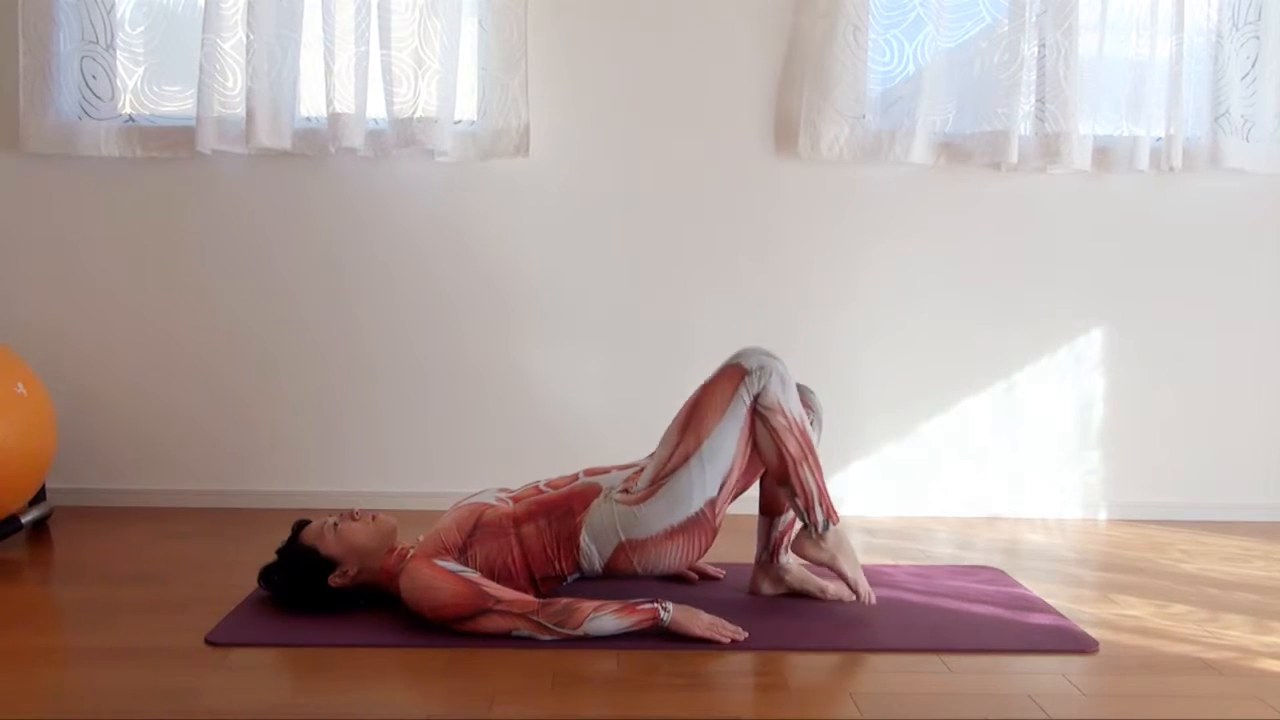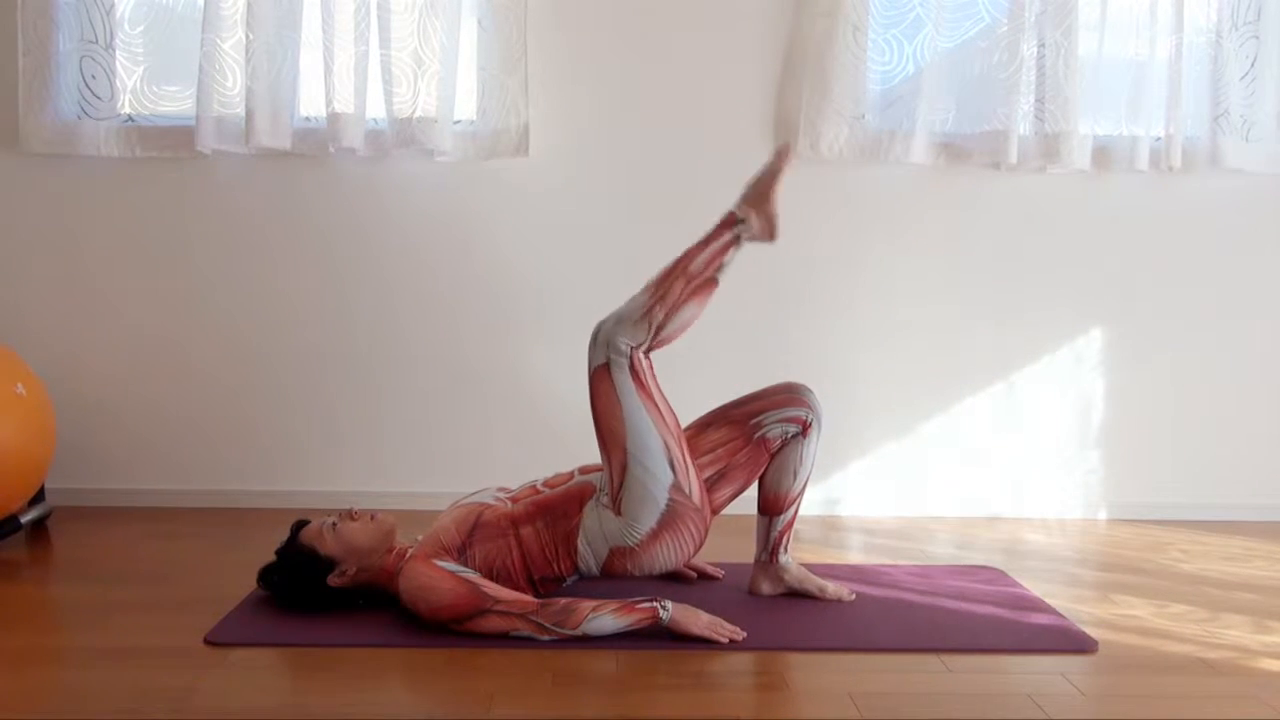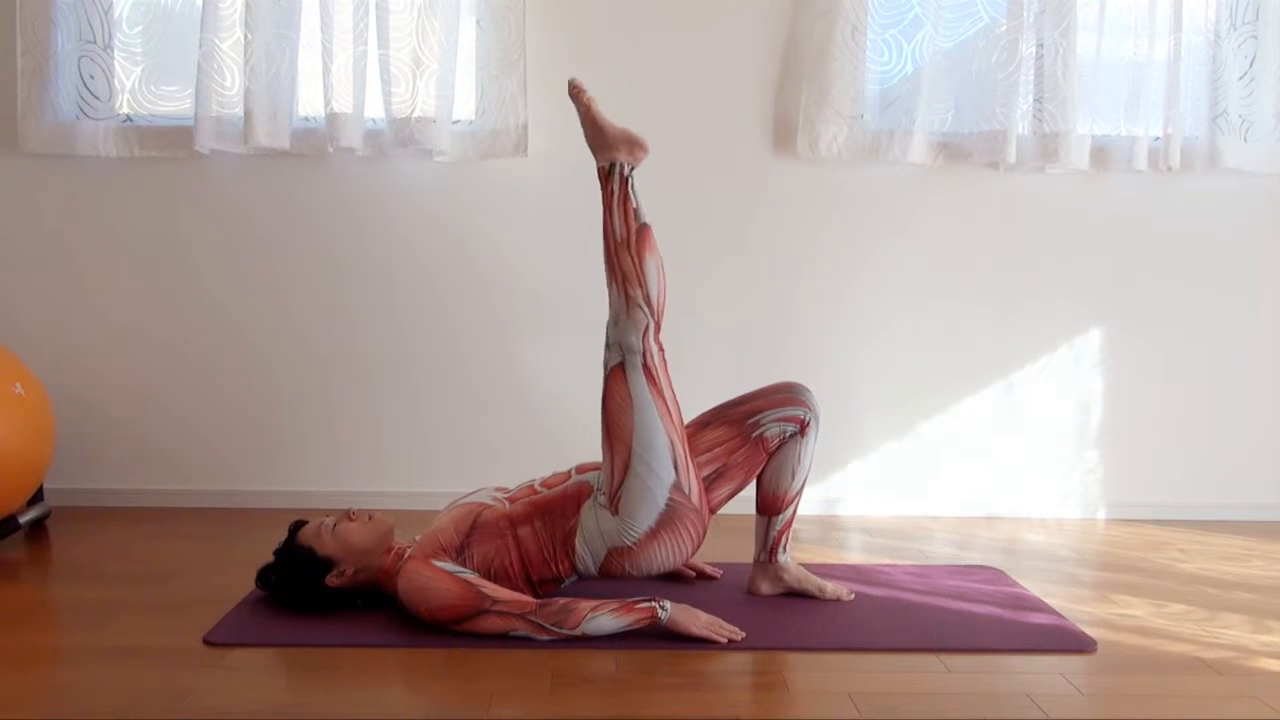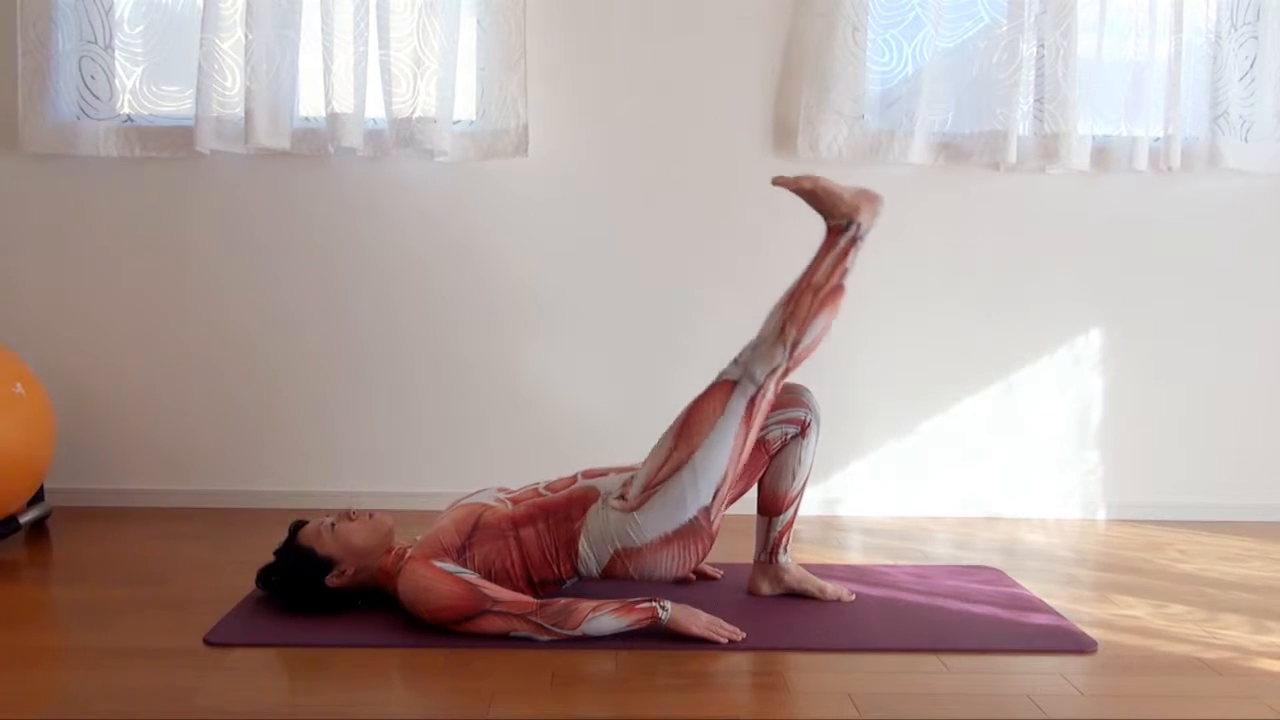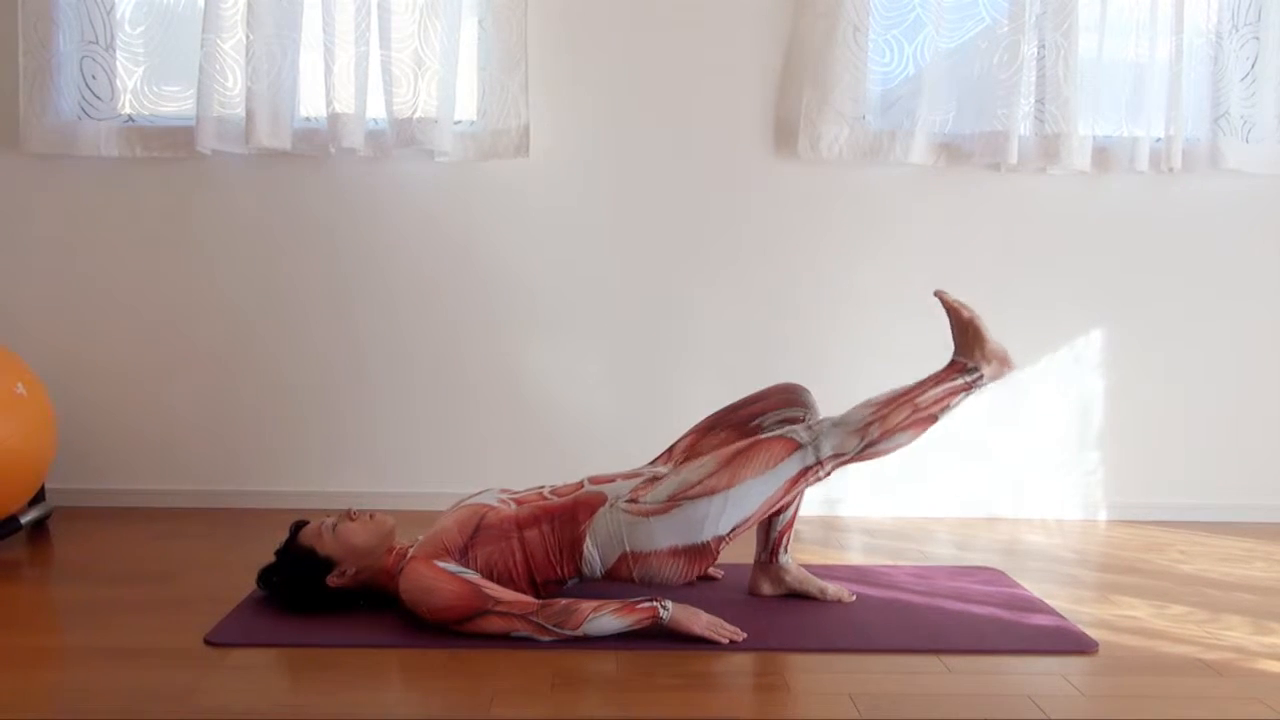
dt=0.5s
person 1, frame 1
left shoulder: (429, 554)
right shoulder: (419, 585)
right elbow: (541, 618)
right wrist: (667, 614)
left hip: (623, 499)
right hip: (638, 527)
left knee: (794, 401)
right knee: (756, 368)
left ankle: (774, 566)
right ankle: (822, 533)
person 1, frame 2
left shoulder: (431, 551)
right shoulder: (419, 582)
right elbow: (540, 618)
right wrist: (665, 612)
left hip: (645, 521)
right hip: (639, 533)
left knee: (794, 403)
right knee: (613, 341)
left ankle: (773, 569)
right ankle: (743, 219)
person 1, frame 3
left shoulder: (424, 555)
right shoulder: (418, 586)
right elbow: (538, 618)
right wrist: (664, 612)
left hip: (649, 514)
right hip: (630, 534)
right knee: (631, 342)
left ankle: (773, 566)
person 1, frame 4
left shoulder: (425, 552)
right shoulder: (420, 585)
right elbow: (542, 617)
right wrist: (665, 612)
left hip: (635, 524)
right hip: (630, 535)
left knee: (794, 405)
right knee: (751, 376)
left ankle: (776, 567)
person 1, frame 5
left shoulder: (430, 552)
right shoulder: (419, 584)
right elbow: (540, 618)
right wrist: (666, 612)
left hip: (626, 500)
right hip: (629, 537)
left knee: (788, 401)
right knee: (811, 442)
left ankle: (774, 567)
right ankle: (969, 368)
